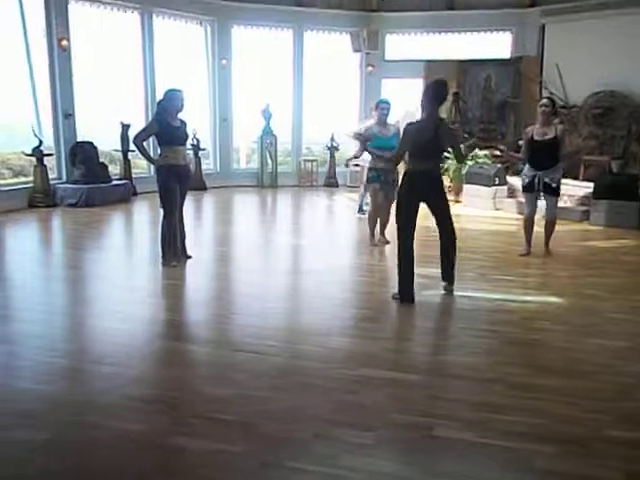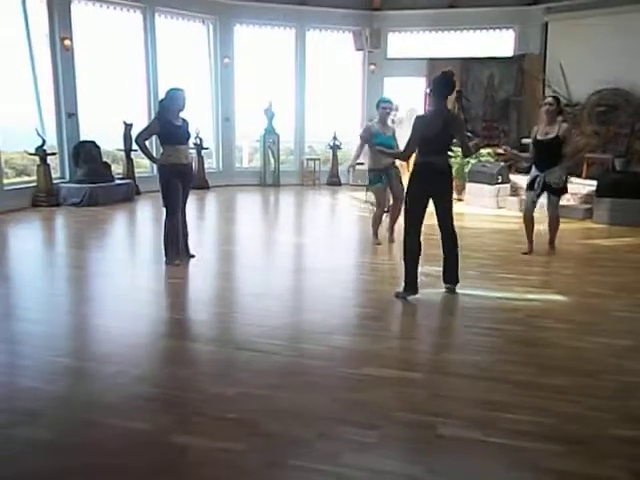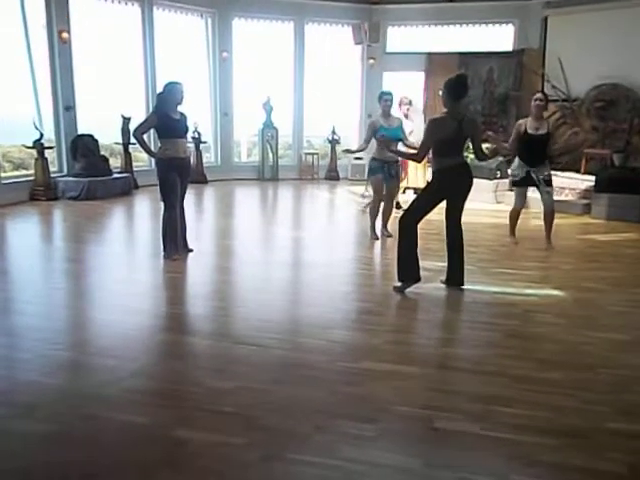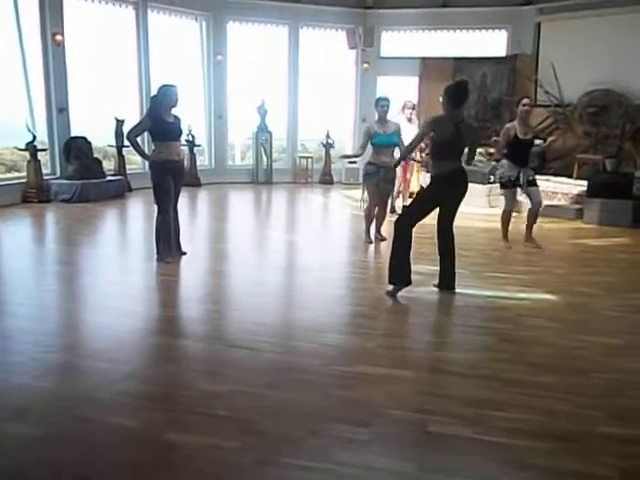
dt=0.5s
person 1, frame 1
left shoulder: (413, 128)
right shoulder: (448, 130)
left elbow: (396, 159)
right elbow: (459, 159)
left hip: (414, 183)
right hip: (434, 183)
left knee: (405, 235)
right knee: (446, 229)
left ankle: (405, 291)
right ankle: (448, 281)
person 1, frame 2
left shoulder: (423, 120)
right shoulder: (456, 120)
left elbow: (405, 155)
right elbow: (467, 152)
left wrist: (378, 149)
right wrist: (477, 145)
left hip: (422, 176)
right hip: (444, 176)
left knee: (412, 230)
right knee: (446, 225)
left ankle: (410, 285)
right ankle: (451, 279)
person 1, frame 3
left shoulder: (436, 124)
right shoulder: (471, 123)
left elbow: (419, 157)
right elbow: (480, 156)
left wrist: (391, 149)
left hip: (443, 179)
right hip: (463, 176)
left knee: (408, 221)
right knee: (454, 224)
left ankle: (409, 276)
right ankle: (454, 277)
person 1, frame 4
left shoulder: (438, 121)
right shoulder: (469, 128)
left elbow: (413, 145)
right elbow: (469, 159)
left hip: (442, 183)
right hip: (457, 181)
left knee: (404, 223)
right knee: (445, 228)
left ankle: (400, 280)
right ankle: (446, 281)
person 2, frame 1
left shoulder: (182, 123)
right shoulder: (159, 122)
right elbow: (138, 139)
left wrist: (186, 159)
right wrist: (152, 160)
left hip: (184, 169)
right hip: (167, 170)
left knee: (179, 211)
right knee: (170, 212)
left ankle: (180, 251)
right ankle: (169, 255)
person 2, frame 2
left shoulder: (184, 122)
right shoulder: (161, 122)
right elbow: (139, 139)
left wrist: (188, 158)
right wrist: (154, 159)
left hip: (186, 168)
right hip: (169, 169)
left knee: (181, 210)
right knee: (172, 211)
left ankle: (183, 250)
right ankle: (172, 254)
person 2, frame 3
left shoulder: (182, 116)
right shoulder: (159, 115)
right elbow: (137, 133)
left wrist: (186, 151)
right wrist: (152, 153)
left hip: (184, 162)
right hip: (167, 163)
left knee: (180, 203)
right knee: (171, 205)
left ankle: (182, 244)
right ankle: (170, 248)
person 2, frame 4
left shoulder: (176, 119)
right shoulder: (153, 118)
right elbow: (131, 135)
left wrist: (180, 154)
right wrist: (146, 156)
left hip: (178, 165)
right hip: (161, 166)
left knee: (173, 207)
right knee: (164, 208)
left ankle: (175, 247)
right ankle: (163, 251)
person 3, frame 1
left shoulder: (559, 129)
right shoulder: (529, 131)
left elbow: (561, 155)
right elbow: (524, 156)
left hip: (551, 175)
right hip: (531, 174)
left knee: (551, 214)
right knee: (529, 212)
left ankle: (546, 244)
right ankle: (527, 245)
person 3, frame 2
left shoulder: (563, 128)
right shoulder: (536, 130)
right elbow: (532, 156)
right wrist: (513, 153)
left hip: (555, 173)
right hip: (537, 173)
left knee: (552, 211)
right knee: (527, 209)
left ankle: (551, 243)
right ankle: (530, 244)
person 3, frame 3
left shoulder: (549, 125)
right shoulder: (521, 124)
left elbow: (550, 151)
right elbow: (510, 149)
right wrist: (497, 142)
left hip: (541, 169)
right hip: (522, 168)
left knee: (549, 204)
right knee: (519, 205)
left ankle: (548, 238)
right ankle: (511, 233)
person 3, frame 4
left shoulder: (531, 129)
right shoulder: (509, 128)
right elbow: (498, 154)
left wrist: (545, 145)
right wrist: (497, 146)
left hip: (525, 170)
right hip: (509, 169)
left knee: (537, 202)
right knee: (510, 206)
left ankle: (528, 236)
right ankle: (504, 238)
person 4, frame 1
left shoulder: (395, 129)
right shoulder: (369, 130)
right elbow: (361, 150)
right wrist: (353, 157)
left hip: (391, 171)
right hip: (375, 171)
left knee: (387, 206)
right knee: (376, 205)
left ankle: (382, 234)
right ankle: (372, 236)
person 4, frame 2
left shoulder: (392, 129)
right shoulder: (370, 127)
left elbow: (395, 150)
right elbow: (360, 147)
right wrist: (353, 162)
left hip: (391, 168)
right hip: (375, 171)
left knee: (399, 198)
right knee: (381, 205)
left ankle: (391, 230)
right ankle: (375, 235)
person 4, frame 3
left shoulder: (398, 121)
right shoulder: (374, 122)
left elbow: (405, 141)
right elbow: (366, 143)
right wrist: (354, 150)
left hip: (393, 164)
right hip: (377, 162)
left knee: (390, 198)
right knee: (377, 197)
left ankle: (384, 227)
right ankle: (372, 229)
person 4, frame 4
left shoulder: (396, 127)
right shoulder: (370, 128)
left elbow: (402, 147)
right elbow: (361, 149)
right wrist: (351, 155)
left hip: (390, 169)
right hip: (373, 167)
left knee: (384, 203)
right knee: (373, 201)
left ankle: (378, 230)
right ankle: (367, 232)
